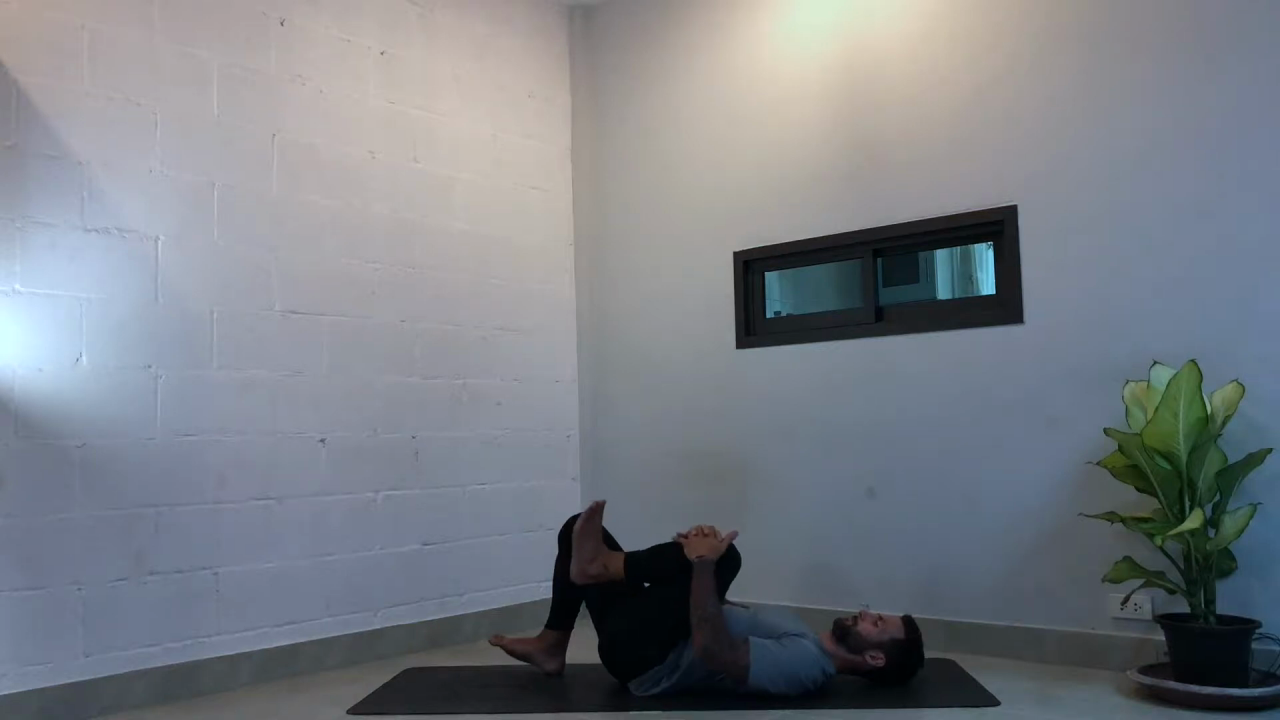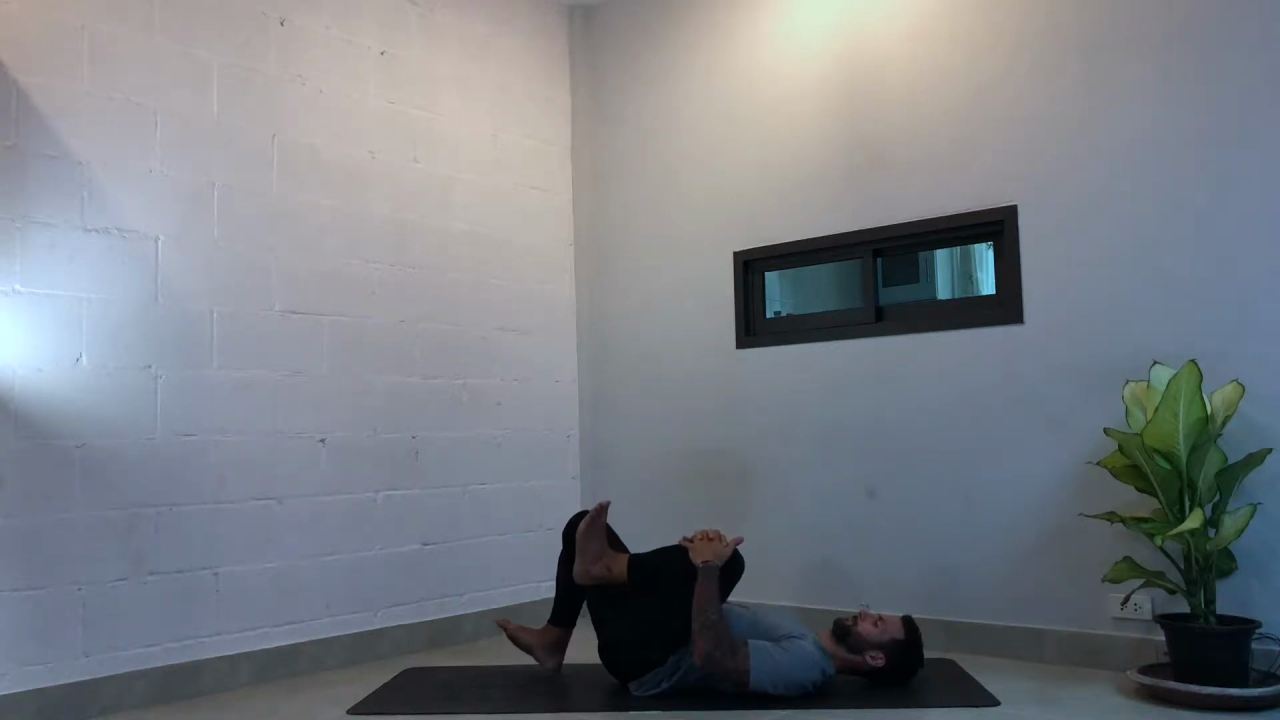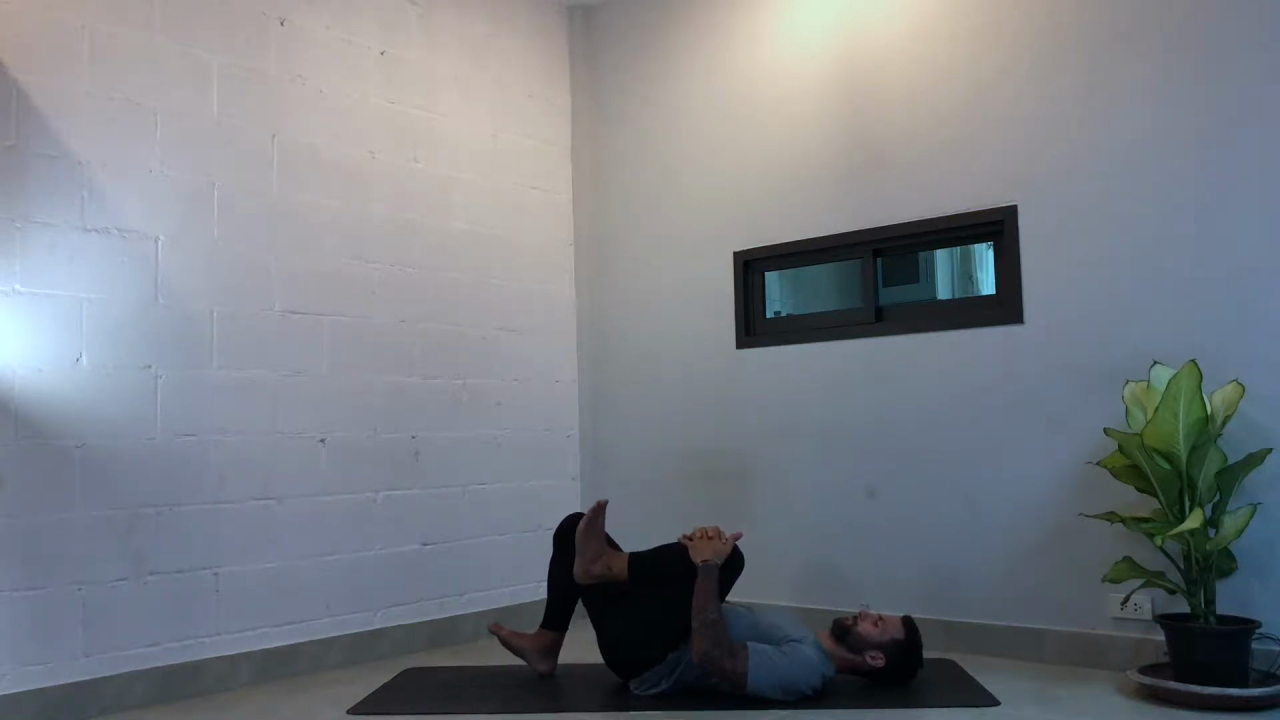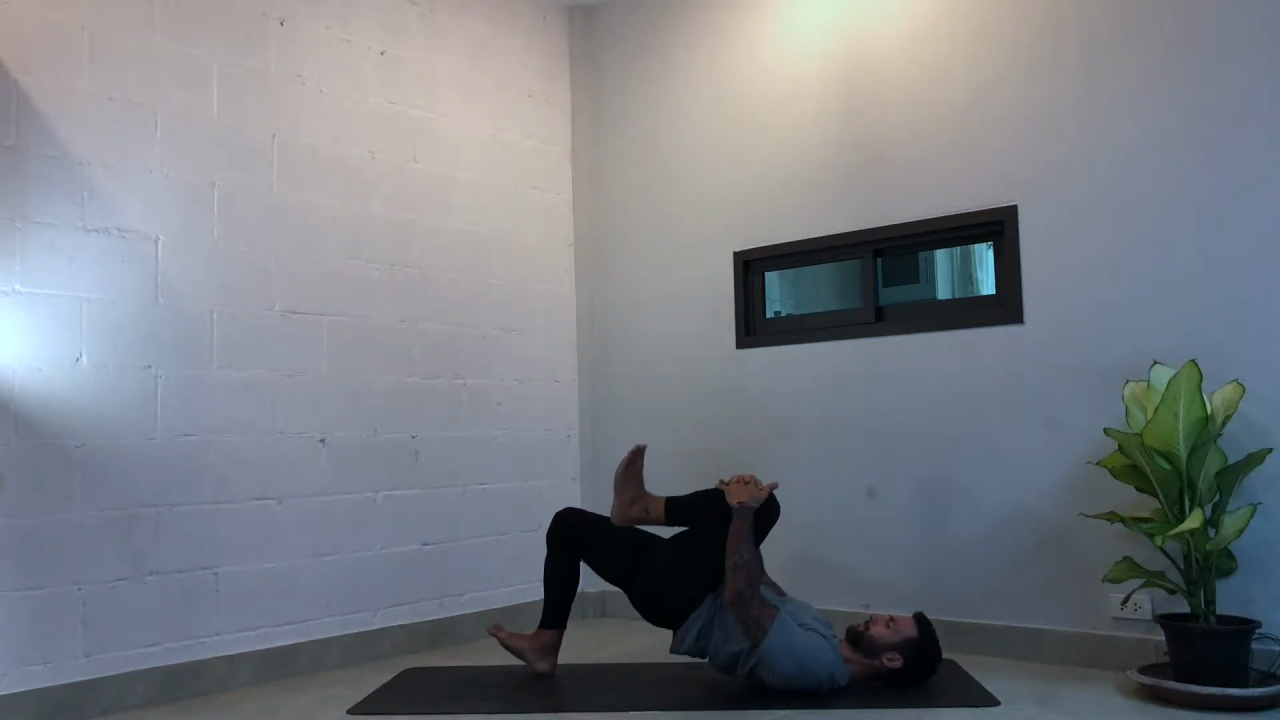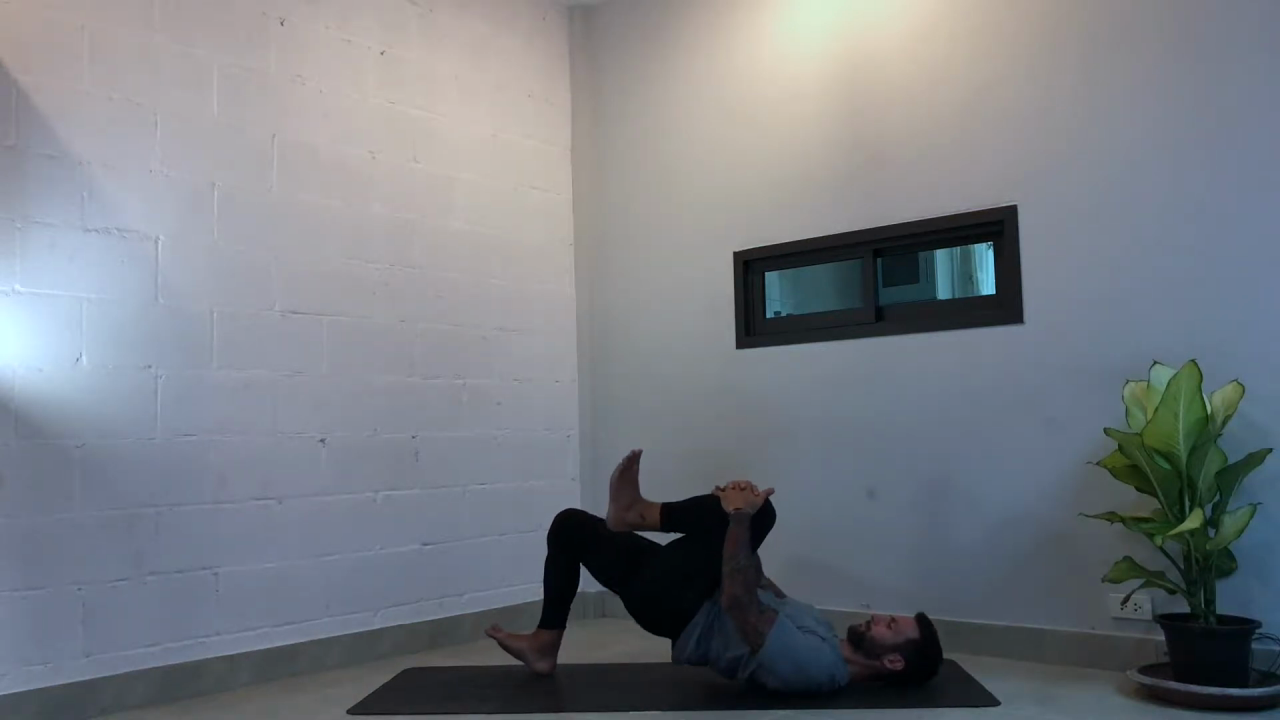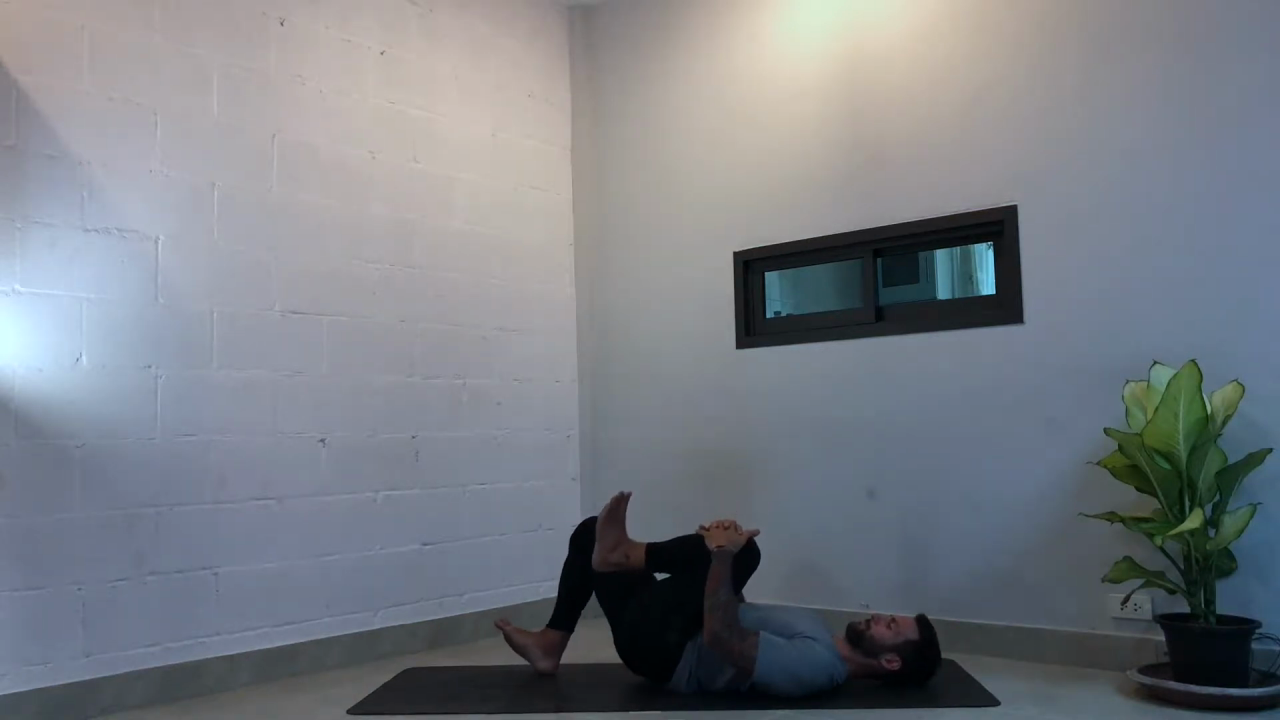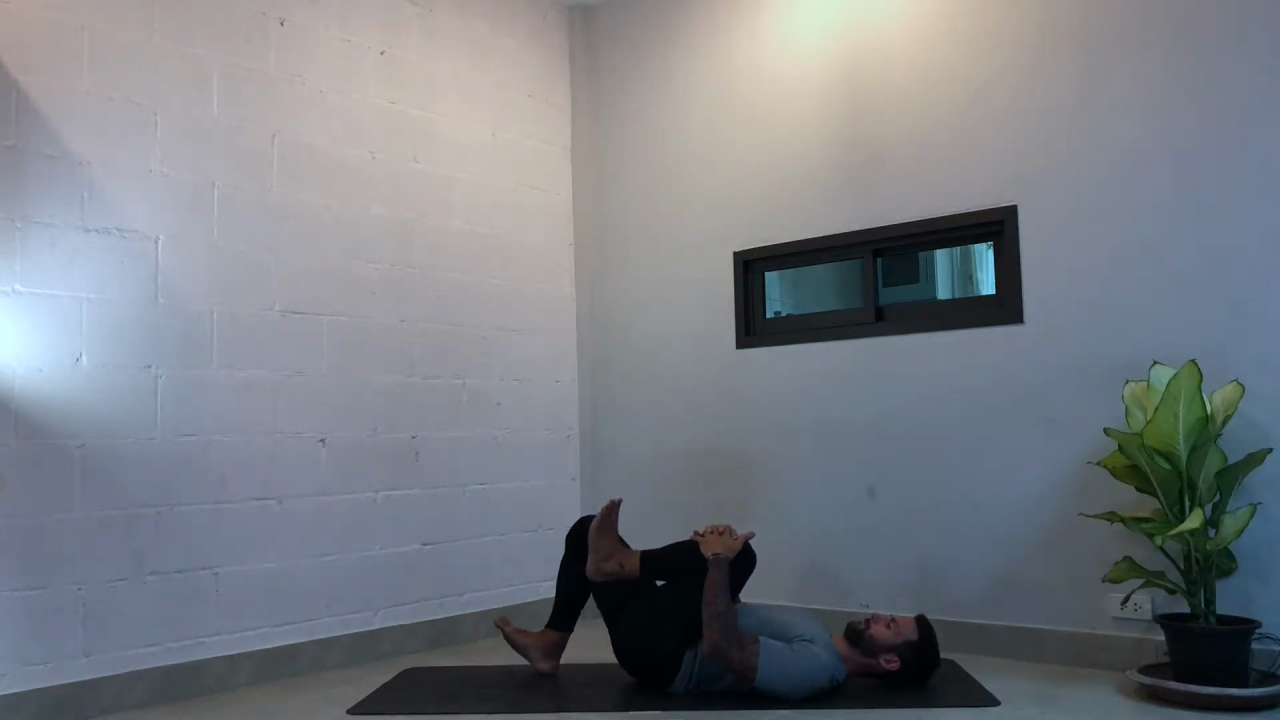
dt=0.7s
person 1, frame 1
left shoulder: (805, 664)
right shoulder: (802, 638)
left elbow: (710, 648)
right elbow: (720, 614)
left wrist: (703, 563)
right wrist: (702, 560)
left hip: (640, 657)
right hip: (643, 634)
left knee: (724, 556)
right knee: (577, 528)
left ankle: (601, 565)
right ankle: (552, 646)
person 1, frame 2
left shoulder: (805, 664)
right shoulder: (801, 640)
left elbow: (710, 655)
right elbow: (716, 620)
left wrist: (706, 567)
right wrist: (706, 562)
left hip: (640, 657)
right hip: (647, 632)
left knee: (726, 563)
right knee: (584, 524)
left ankle: (606, 566)
right ankle: (553, 640)
person 1, frame 3
left shoulder: (805, 668)
right shoulder: (801, 641)
left elbow: (710, 656)
right elbow: (717, 619)
left wrist: (707, 567)
right wrist: (705, 561)
left hip: (641, 653)
right hip: (654, 630)
left knee: (726, 559)
right knee: (573, 528)
left ankle: (604, 564)
right ankle: (546, 645)
person 1, frame 4
left shoulder: (816, 664)
right shoulder: (823, 642)
left elbow: (741, 596)
right elbow: (759, 584)
left wrist: (742, 512)
right wrist: (745, 511)
left hip: (679, 598)
right hip: (690, 591)
left knee: (761, 506)
right knee: (566, 525)
left ankle: (641, 508)
right ankle: (546, 645)
person 1, frame 5
left shoulder: (817, 666)
right shoulder: (824, 639)
left elbow: (737, 601)
right elbow: (757, 586)
left wrist: (739, 518)
right wrist: (739, 516)
left hip: (674, 607)
right hip: (684, 596)
left knee: (756, 512)
right knee: (568, 526)
left ankle: (636, 513)
right ankle: (546, 645)
person 1, frame 6
left shoulder: (816, 666)
right shoulder: (818, 638)
left elbow: (719, 636)
right elbow: (732, 611)
left wrist: (722, 555)
right wrist: (723, 552)
left hip: (660, 646)
right hip: (668, 634)
left knee: (742, 552)
right knee: (590, 531)
left ankle: (624, 555)
right ankle: (550, 646)
person 1, frame 7
left shoulder: (817, 668)
right shoulder: (817, 639)
left elbow: (720, 647)
left wrist: (718, 562)
right wrist: (719, 557)
left hip: (658, 652)
right hip: (662, 632)
left knee: (738, 556)
right knee: (584, 532)
left ankle: (616, 563)
right ankle: (550, 645)
